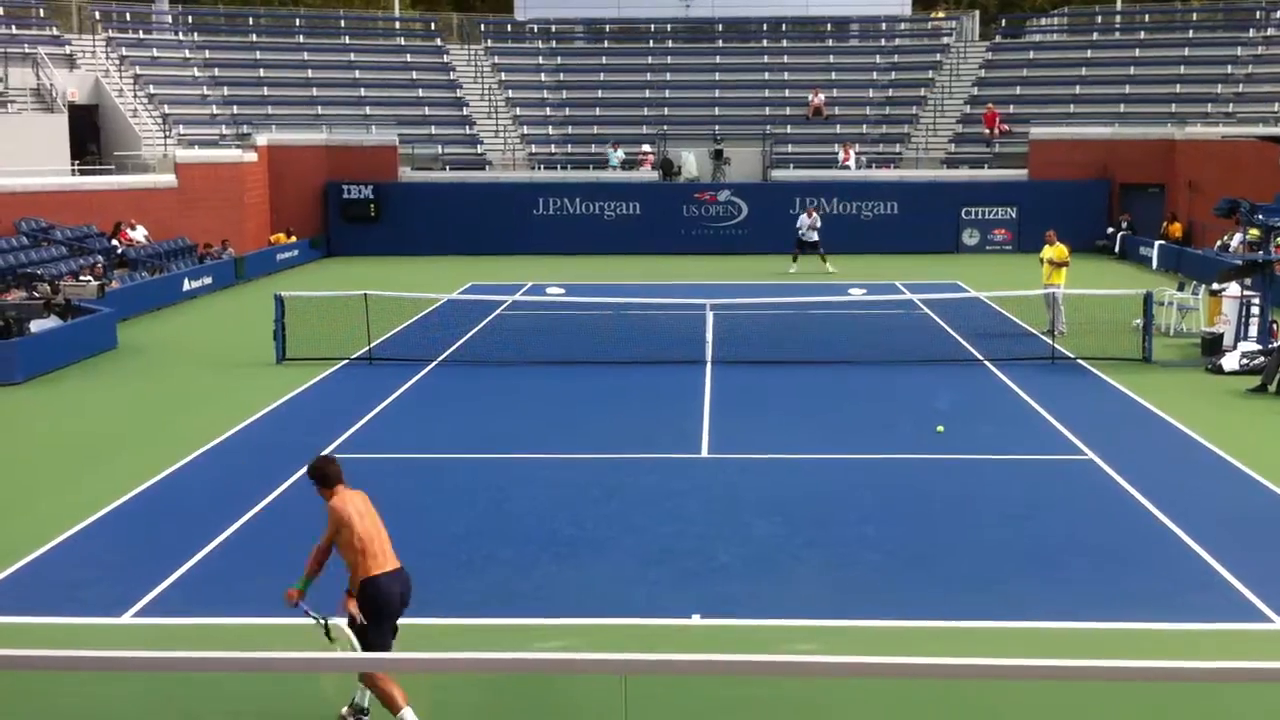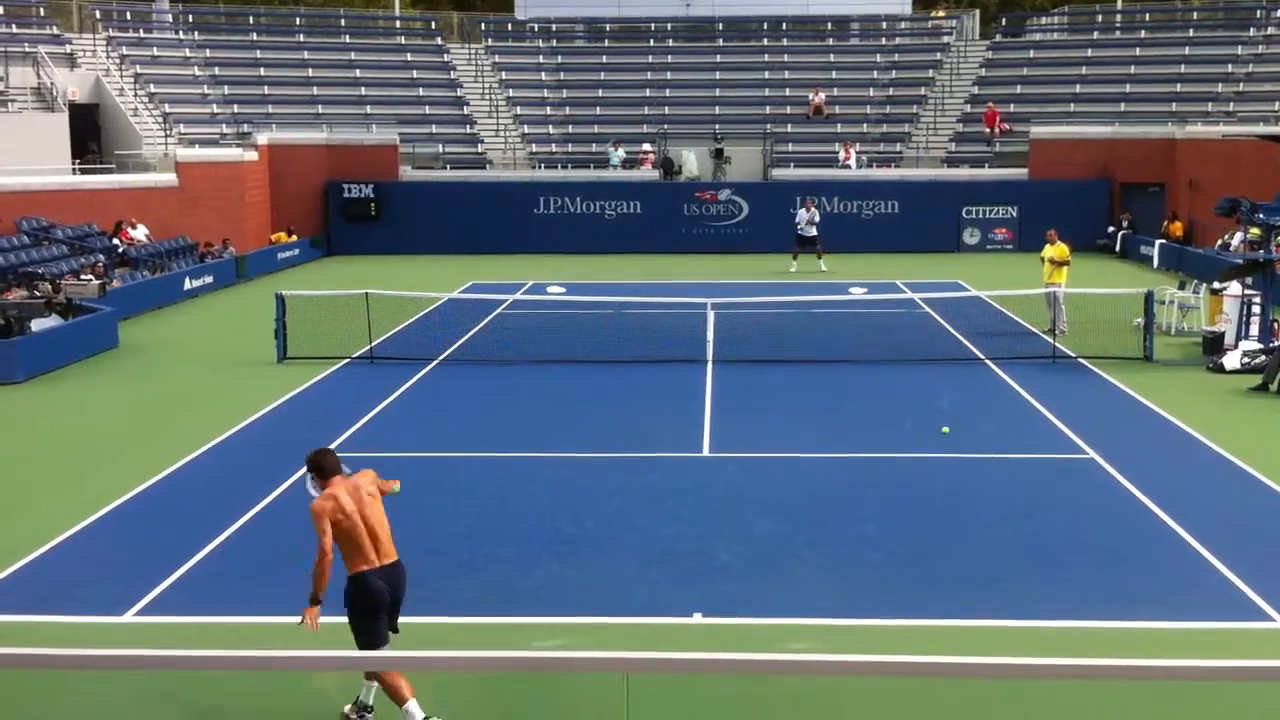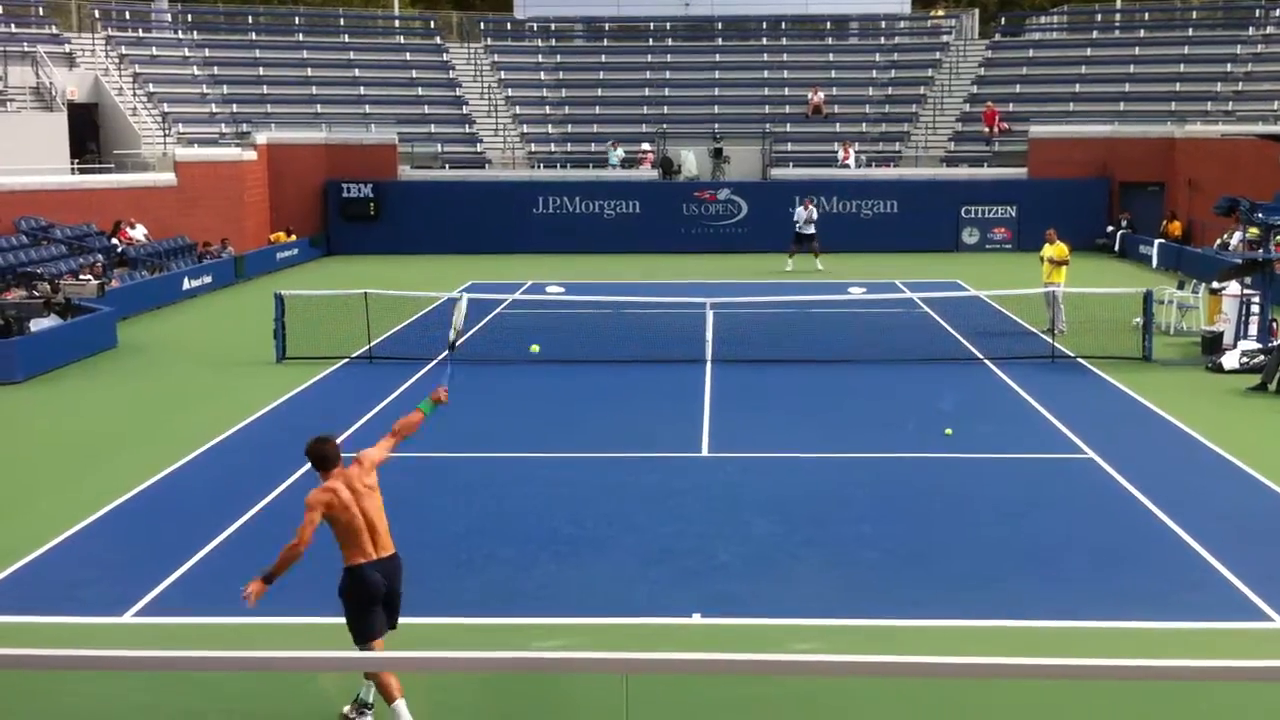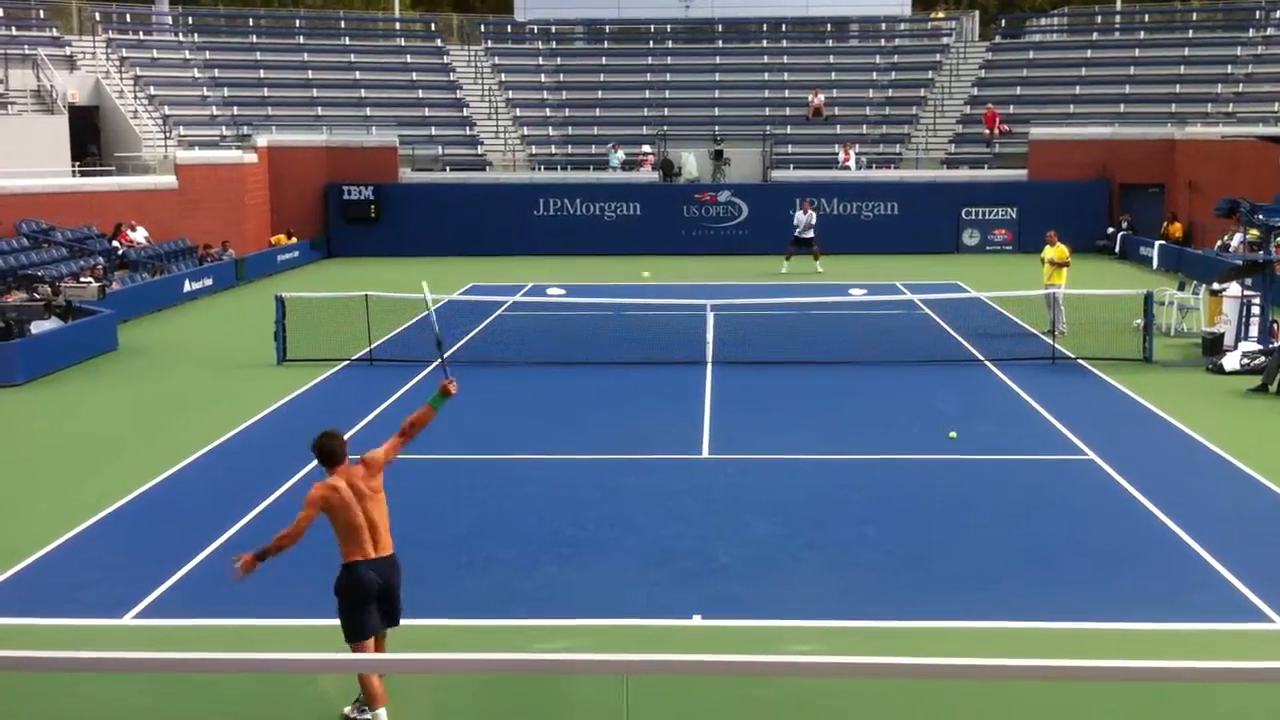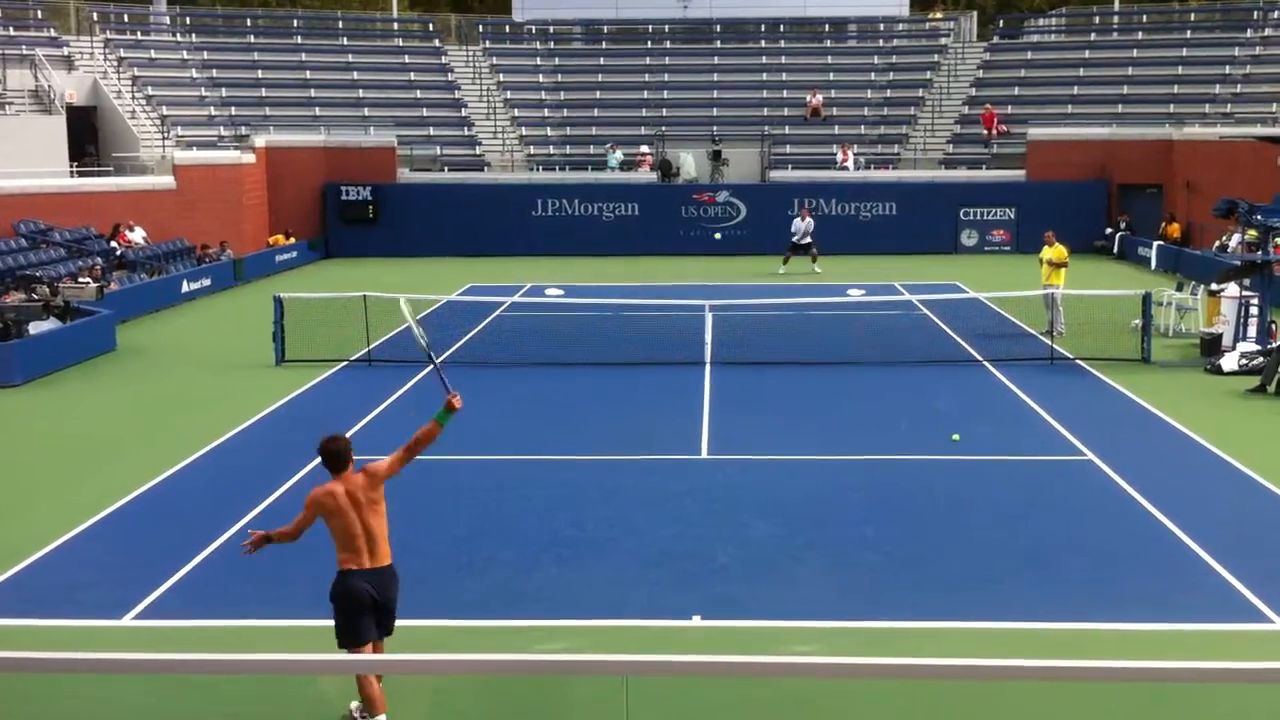
dt=0.1s
person 1, frame 1
left shoulder: (337, 506)
right shoulder: (357, 496)
left elbow: (358, 549)
right elbow: (323, 550)
left wrist: (351, 595)
right wrist: (301, 587)
left hip: (377, 589)
right hip: (398, 580)
left knee: (374, 673)
right knee: (366, 646)
person 1, frame 2
left shoulder: (322, 505)
right shoulder: (365, 480)
left elbow: (325, 555)
right elbow: (392, 487)
left wrist: (314, 602)
right wrist: (390, 487)
left hip: (365, 586)
right hip: (396, 573)
right knee: (377, 647)
person 1, frame 3
left shoulder: (321, 496)
right shoulder: (364, 465)
left elbow: (299, 545)
right elbow: (396, 434)
left wrist: (266, 579)
right wrist: (430, 404)
left hip: (361, 575)
right hip: (391, 566)
left knee: (373, 653)
right knee: (373, 637)
person 1, frame 4
left shoulder: (322, 493)
right shoulder: (370, 467)
left elbow: (291, 536)
right elbow: (405, 432)
left wrist: (258, 556)
right wrist: (440, 398)
left hip: (357, 574)
right hip: (388, 567)
left knee: (364, 654)
right knee: (377, 639)
person 1, frame 5
left shoulder: (320, 496)
right shoulder: (371, 477)
left elbow: (292, 533)
right elbow: (412, 448)
left wrist: (265, 537)
right wrist: (445, 412)
left hip: (352, 583)
right hip: (386, 577)
right knee: (375, 645)
